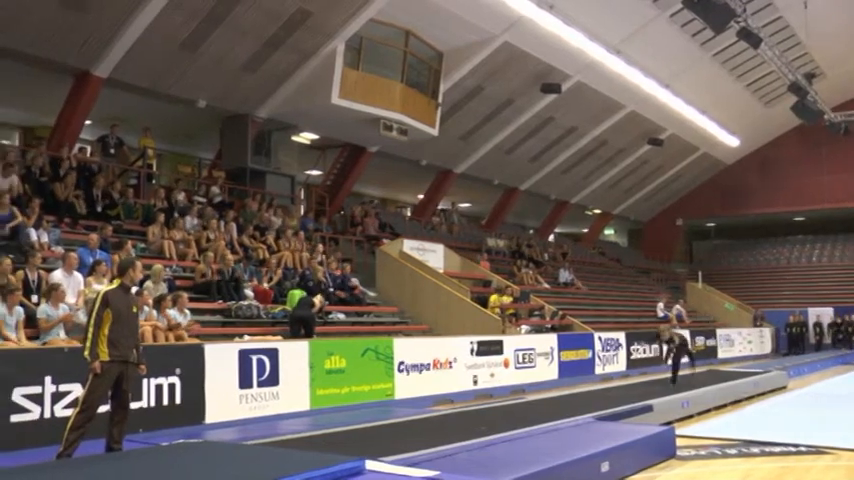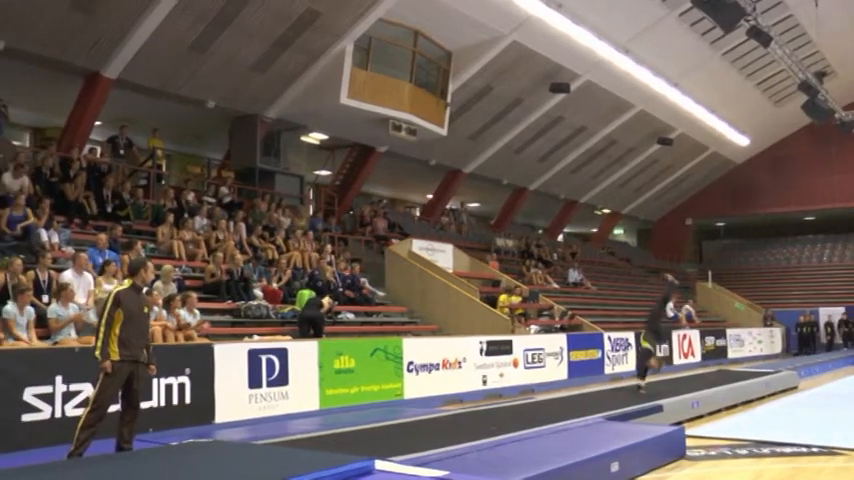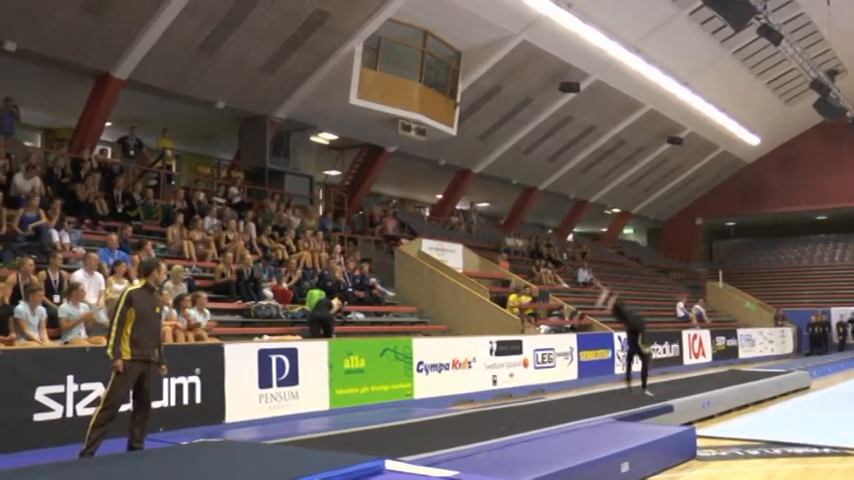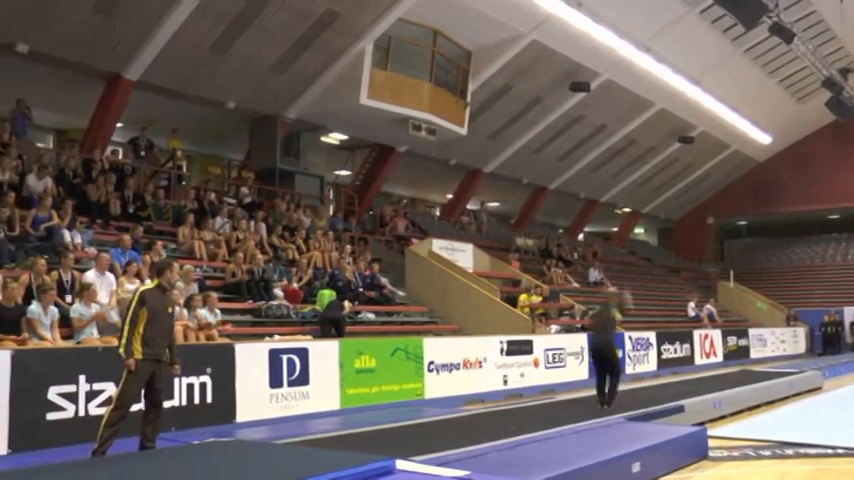
dt=0.2s
person 1, frame 1
left shoulder: (133, 300)
right shoulder: (107, 294)
right elbow: (93, 326)
left wrist: (139, 359)
right wrist: (92, 357)
left hip: (127, 362)
right hip: (106, 360)
left knee: (121, 408)
right knee: (88, 406)
left ankle: (114, 448)
right ankle: (65, 452)
person 1, frame 2
left shoulder: (144, 300)
right shoulder: (119, 294)
right elbow: (104, 325)
left wrist: (149, 360)
right wrist: (103, 356)
left hip: (137, 362)
right hip: (117, 360)
left knee: (132, 407)
right knee: (99, 406)
left ankle: (124, 448)
right ankle: (76, 451)
person 1, frame 3
left shoulder: (156, 300)
right shoulder: (131, 294)
right elbow: (116, 325)
left wrist: (161, 360)
right wrist: (115, 355)
left hip: (148, 362)
right hip: (128, 359)
left knee: (143, 406)
right knee: (110, 405)
left ankle: (135, 447)
right ankle: (88, 450)
person 1, frame 4
left shoulder: (169, 300)
right shoulder: (144, 293)
right elbow: (128, 323)
left wrist: (174, 360)
right wrist: (127, 354)
left hip: (160, 361)
right hip: (140, 359)
left knee: (155, 406)
right knee: (122, 404)
left ankle: (147, 446)
right ankle: (100, 449)
